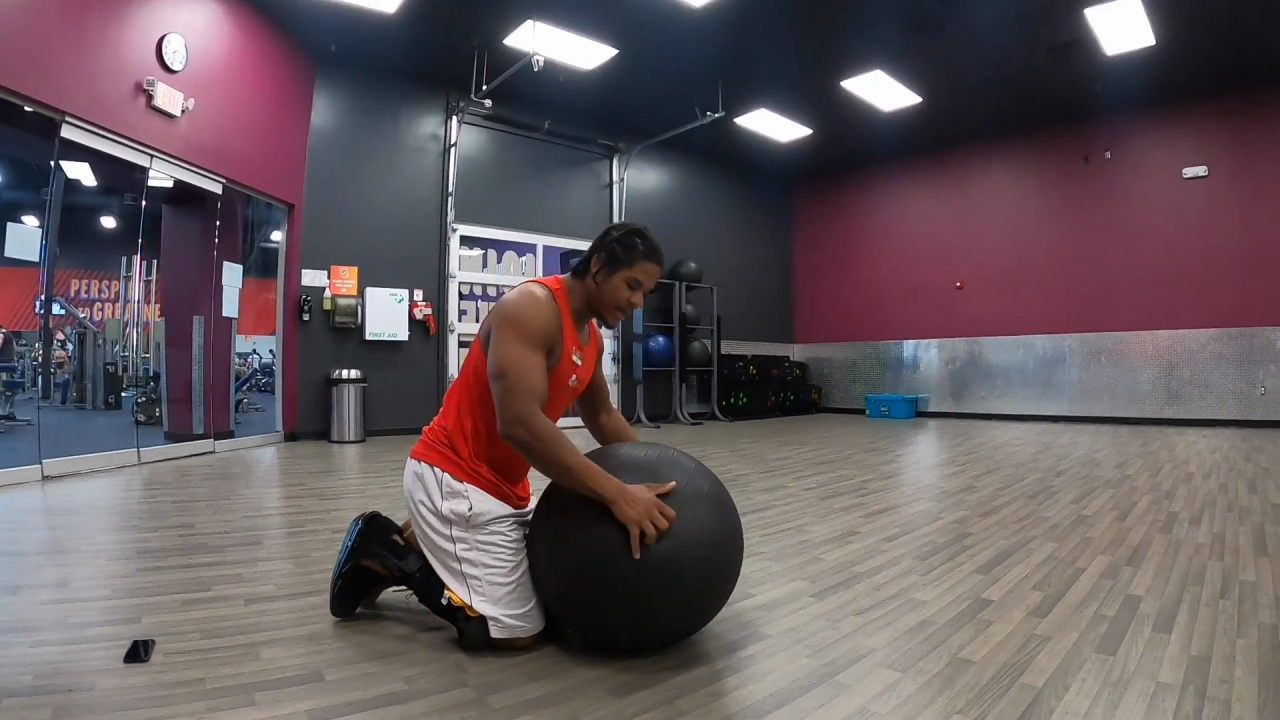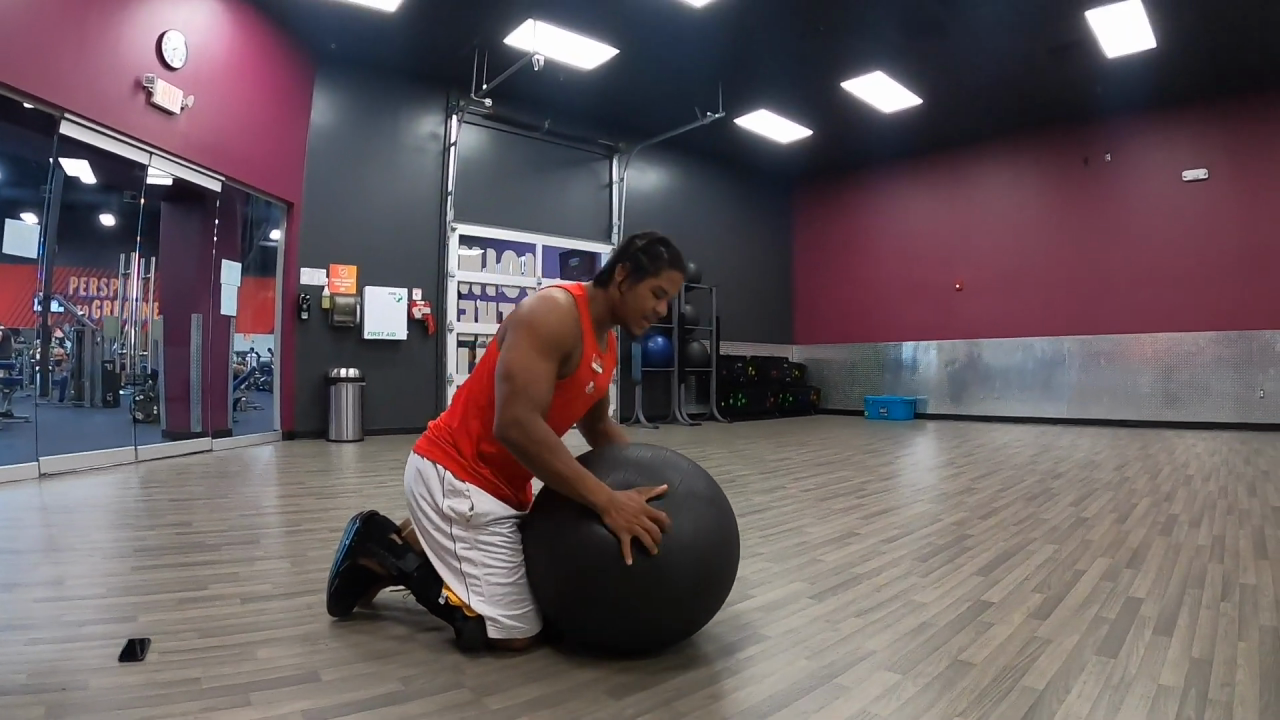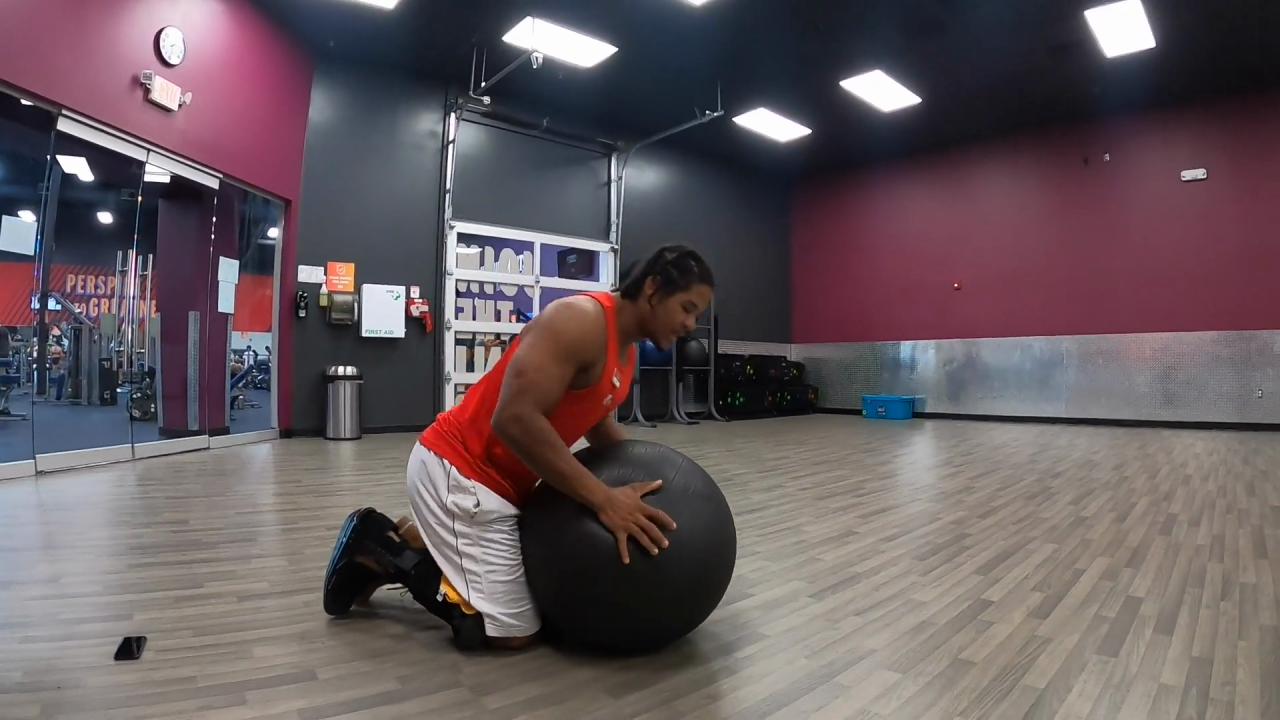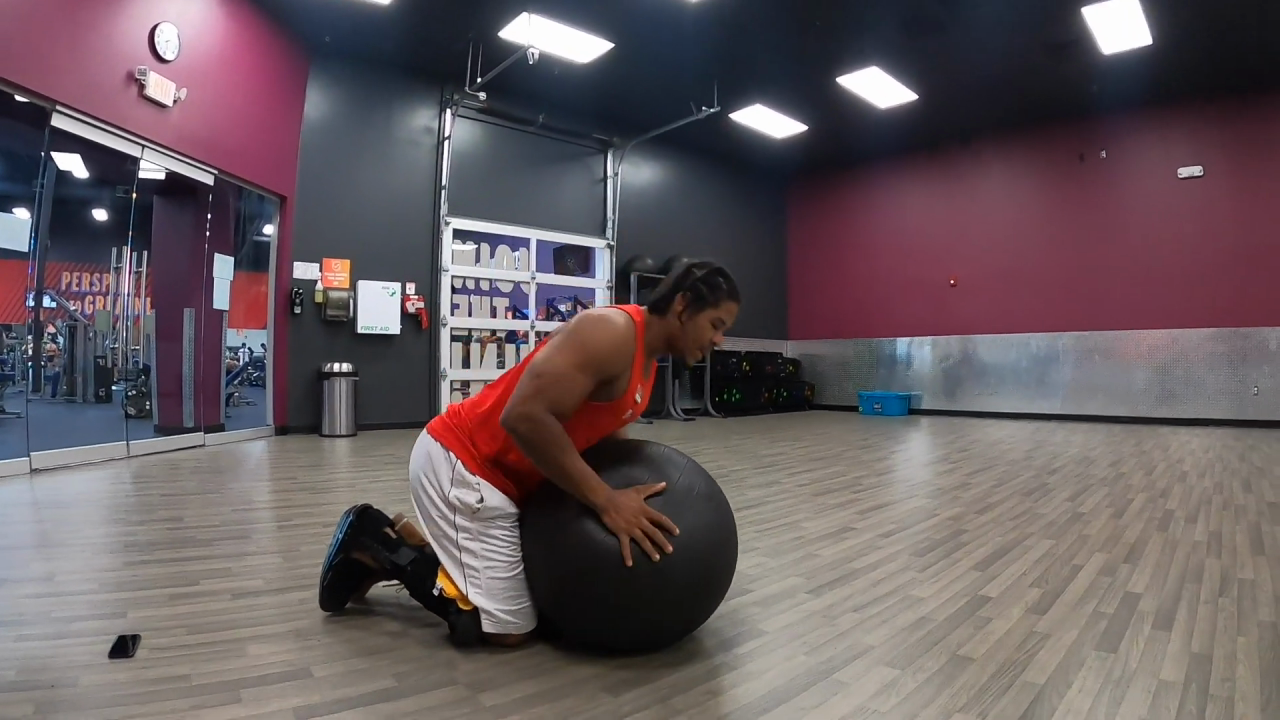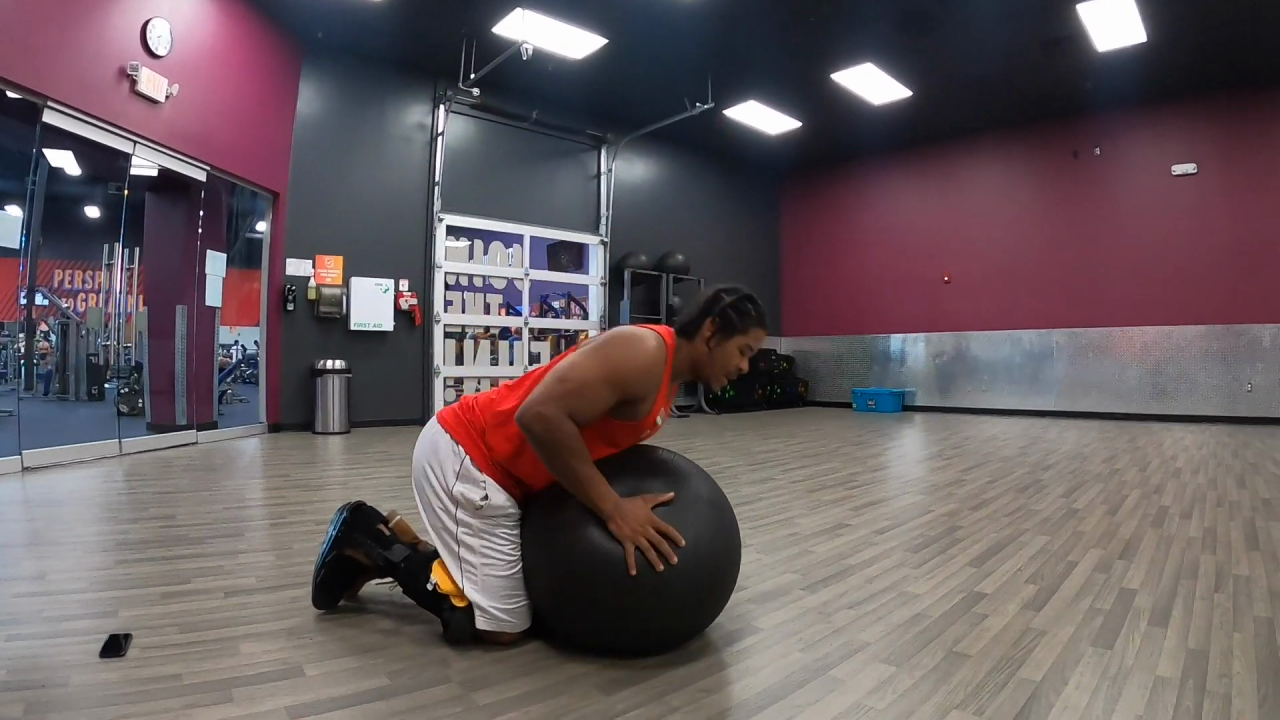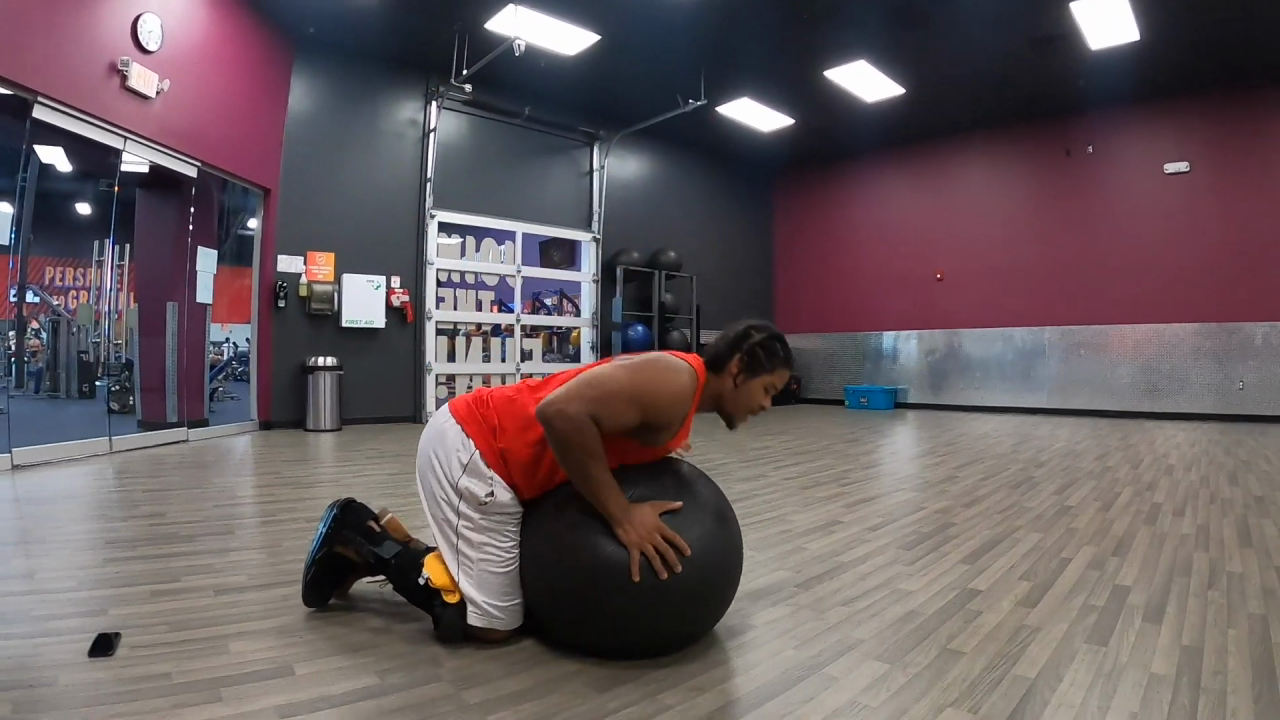
dt=0.1s
person 1, frame 1
left shoulder: (592, 335)
right shoulder: (533, 307)
left elbow: (602, 416)
right elbow: (519, 423)
right wrist: (616, 493)
left hip: (501, 484)
right hip: (455, 478)
right knee: (516, 630)
left ankle: (420, 546)
right ankle: (389, 554)
person 1, frame 2
left shoulder: (606, 341)
right shoulder: (555, 312)
left elbow: (597, 423)
right elbow: (515, 425)
left wrist: (649, 479)
right wrist: (607, 500)
left hip: (498, 483)
right hip: (455, 477)
right knee: (515, 632)
left ankle: (411, 544)
right ankle: (384, 554)
person 1, frame 3
left shoulder: (625, 349)
right shoulder: (581, 319)
left elbow: (598, 427)
right elbow: (515, 420)
left wrist: (653, 480)
right wrist: (603, 499)
left hip: (500, 478)
right hip: (459, 471)
right knee: (512, 630)
left ankle: (414, 543)
right ankle: (384, 552)
person 1, frame 4
left shoulder: (644, 354)
right shoulder: (616, 332)
left elbow: (591, 427)
right elbow: (524, 415)
left wrist: (649, 486)
right wrist: (607, 502)
left hip: (494, 473)
right hip: (459, 464)
right knee: (510, 627)
left ankle: (400, 540)
right ankle: (378, 547)
person 1, frame 5
left shoulder: (662, 370)
right shoulder: (643, 351)
left elbow: (603, 436)
right elbow: (540, 417)
left wrist: (648, 497)
right wrist: (614, 510)
left hip: (493, 466)
right hip: (464, 457)
right knee: (503, 625)
left ankle: (400, 541)
right ankle: (373, 546)
person 1, frame 6
left shoulder: (686, 390)
right shoulder: (676, 383)
right elbow: (560, 412)
right wrist: (621, 515)
left hip: (477, 441)
right hip: (469, 447)
right knee: (493, 623)
left ankle: (388, 538)
right ankle: (361, 541)
